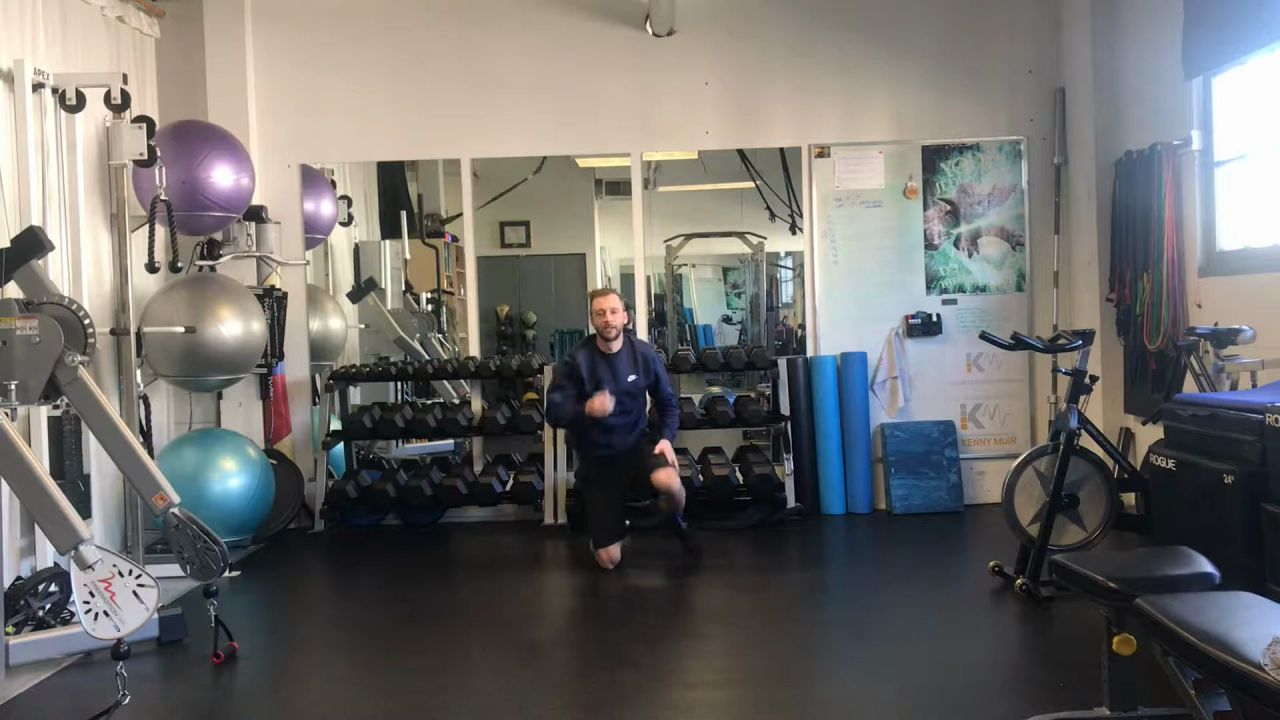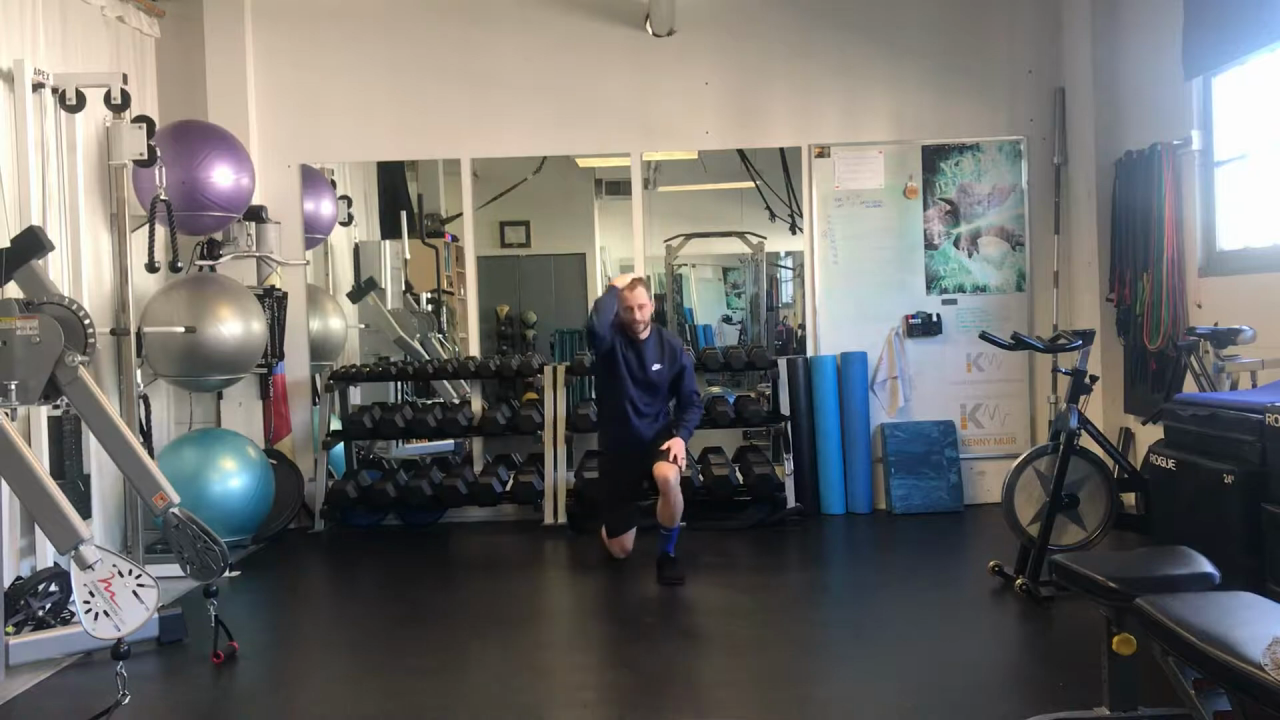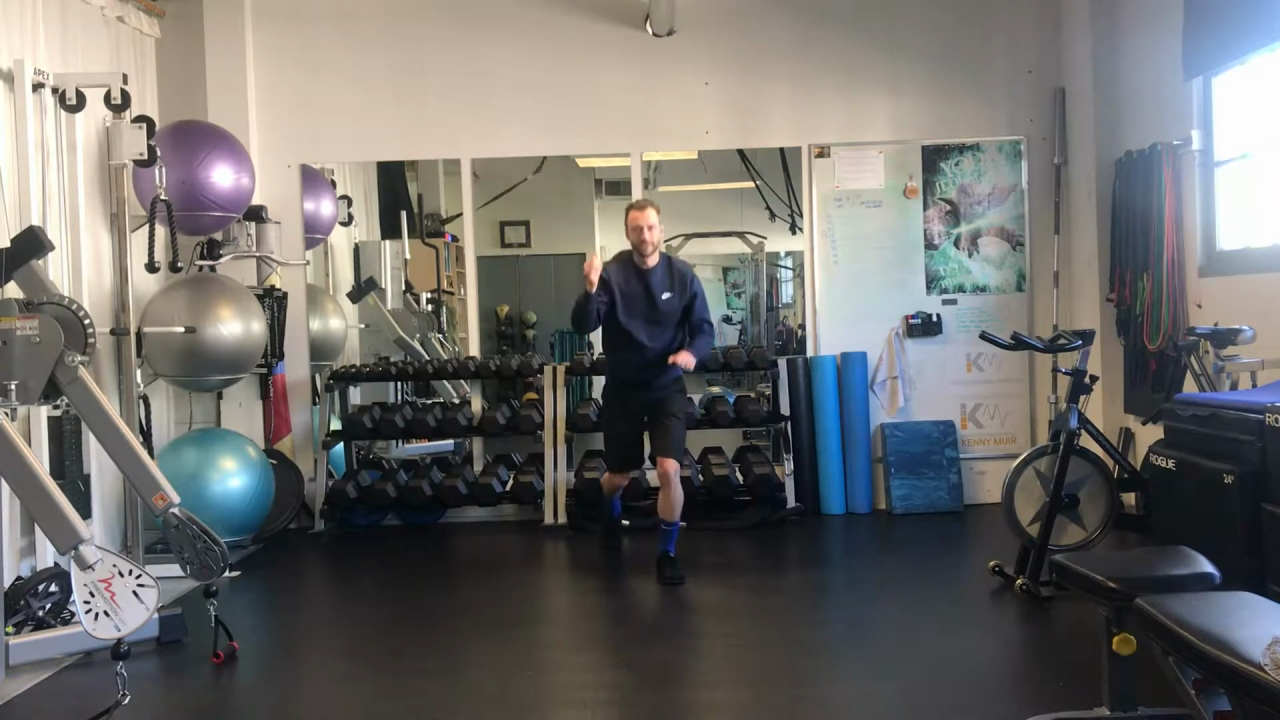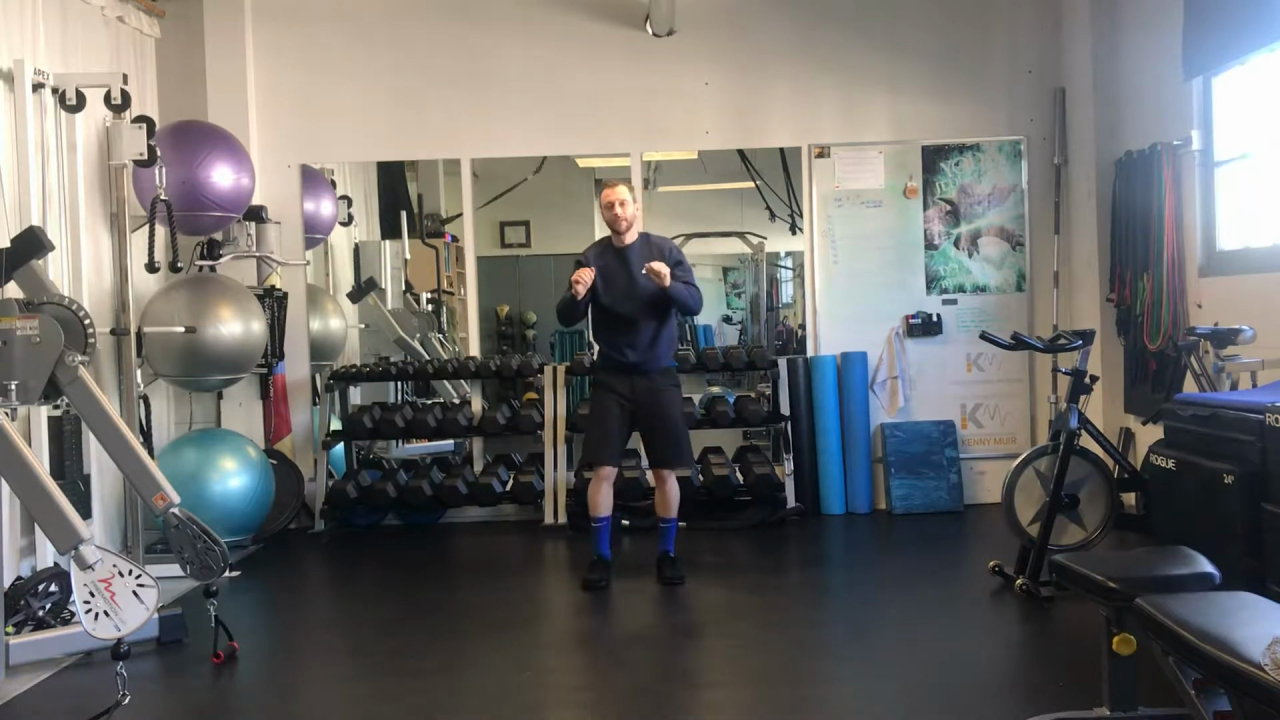
dt=0.4s
person 1, frame 1
left shoulder: (644, 354)
right shoulder: (576, 361)
left elbow: (667, 403)
right elbow: (555, 413)
left wrist: (666, 438)
right wrist: (586, 409)
left hip: (637, 446)
right hip: (598, 459)
left knee: (669, 482)
right knee: (608, 560)
left ankle: (677, 521)
right ankle: (604, 530)
person 1, frame 2
left shoulder: (671, 346)
right shoulder: (610, 336)
left elbow: (690, 401)
right elbow: (595, 326)
left wrist: (681, 436)
right wrist: (614, 289)
left hip: (658, 435)
right hip: (619, 443)
left knee: (668, 478)
right knee: (620, 549)
left ankle: (667, 555)
right ankle: (612, 529)
person 1, frame 3
left shoulder: (682, 274)
right shoulder: (612, 272)
left elbow: (704, 328)
right elbow: (583, 325)
left wrist: (691, 352)
right wrist: (590, 288)
left hip: (667, 387)
right hip: (622, 388)
left knee: (669, 471)
right knee: (618, 476)
left ankle: (667, 554)
right ankle: (612, 513)
person 1, frame 4
left shoulder: (664, 250)
right shoulder: (592, 258)
left elbow: (694, 304)
right elbow: (567, 319)
left wrist: (668, 283)
right wrist: (575, 295)
left hip: (659, 376)
right hip: (611, 379)
left knee: (665, 472)
right knee: (603, 471)
left ankle: (666, 554)
right ankle: (601, 556)
